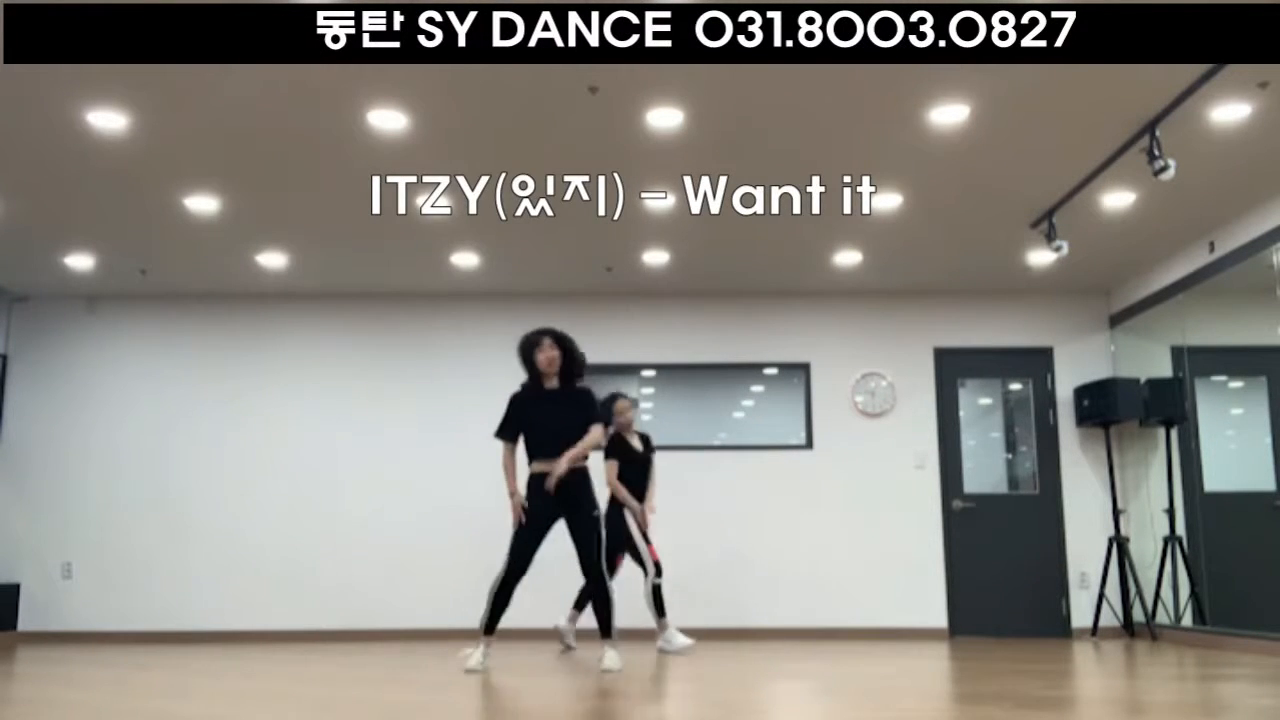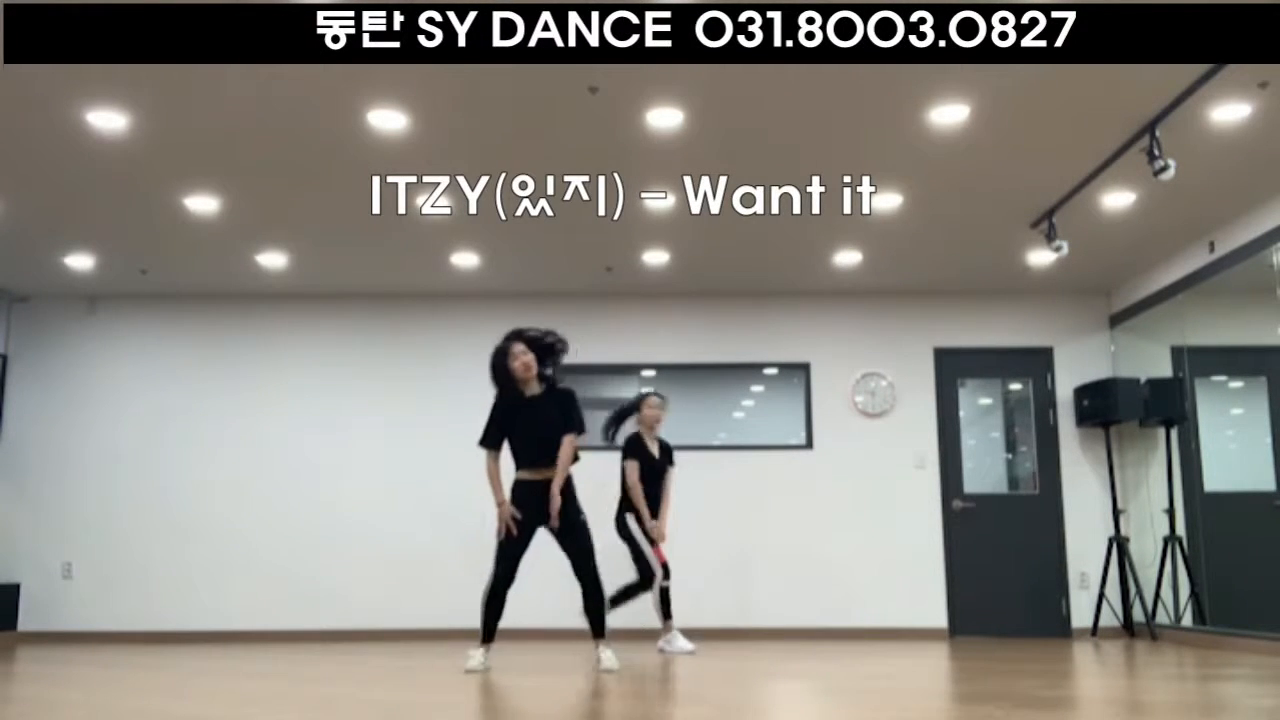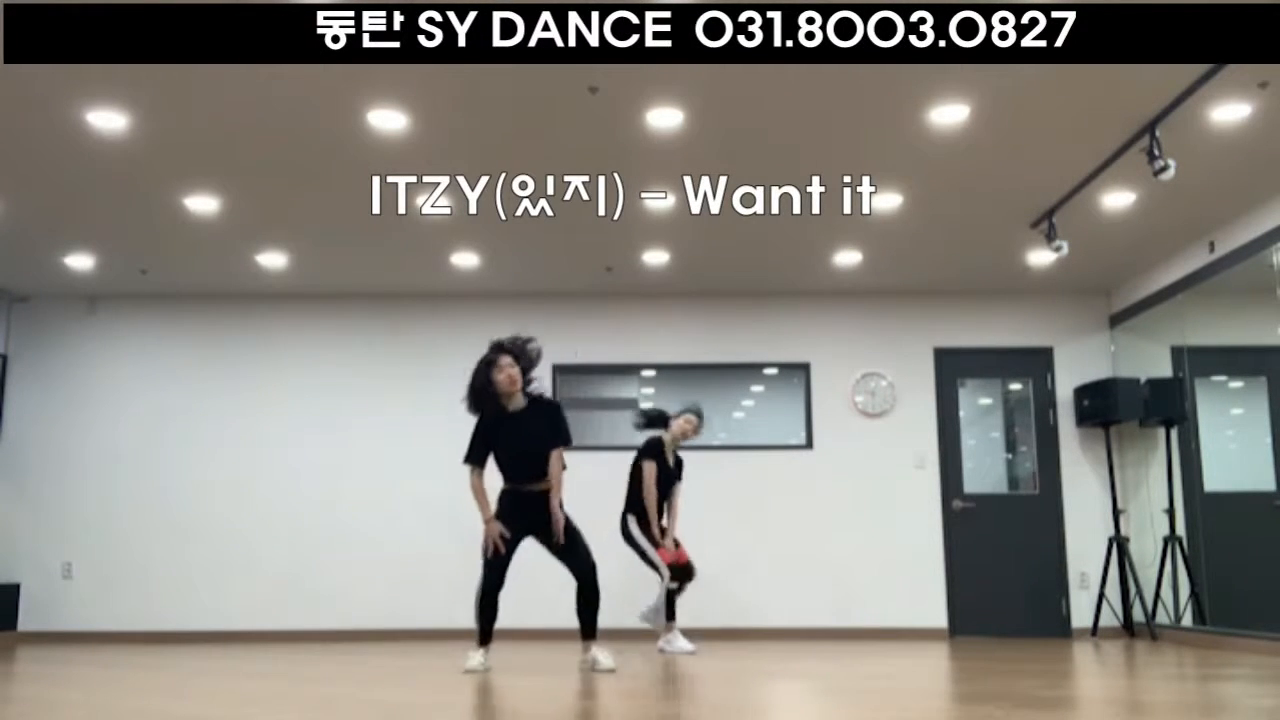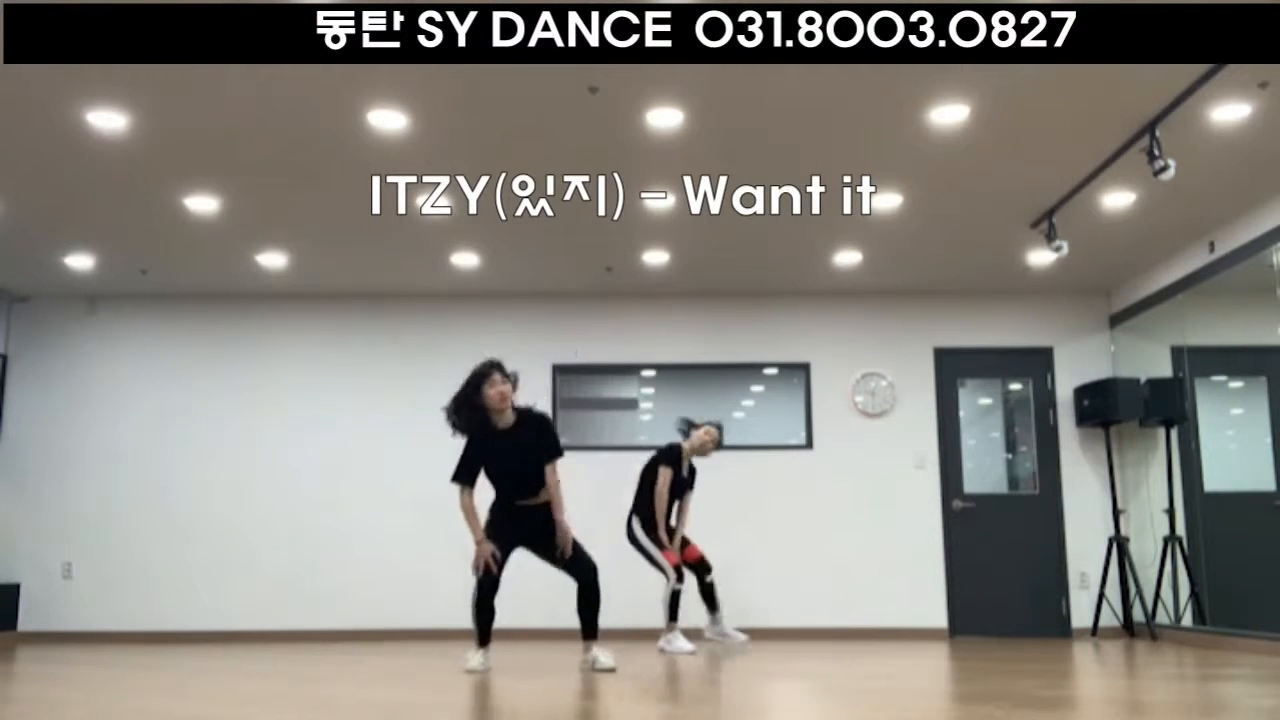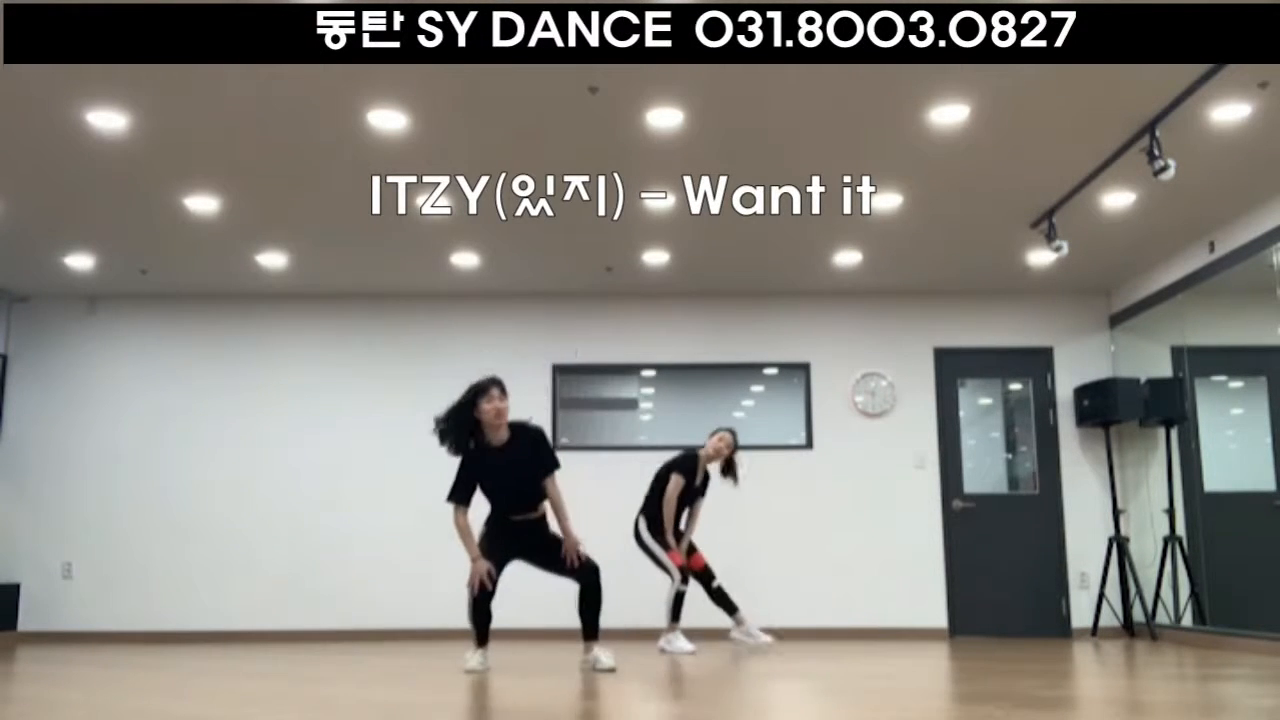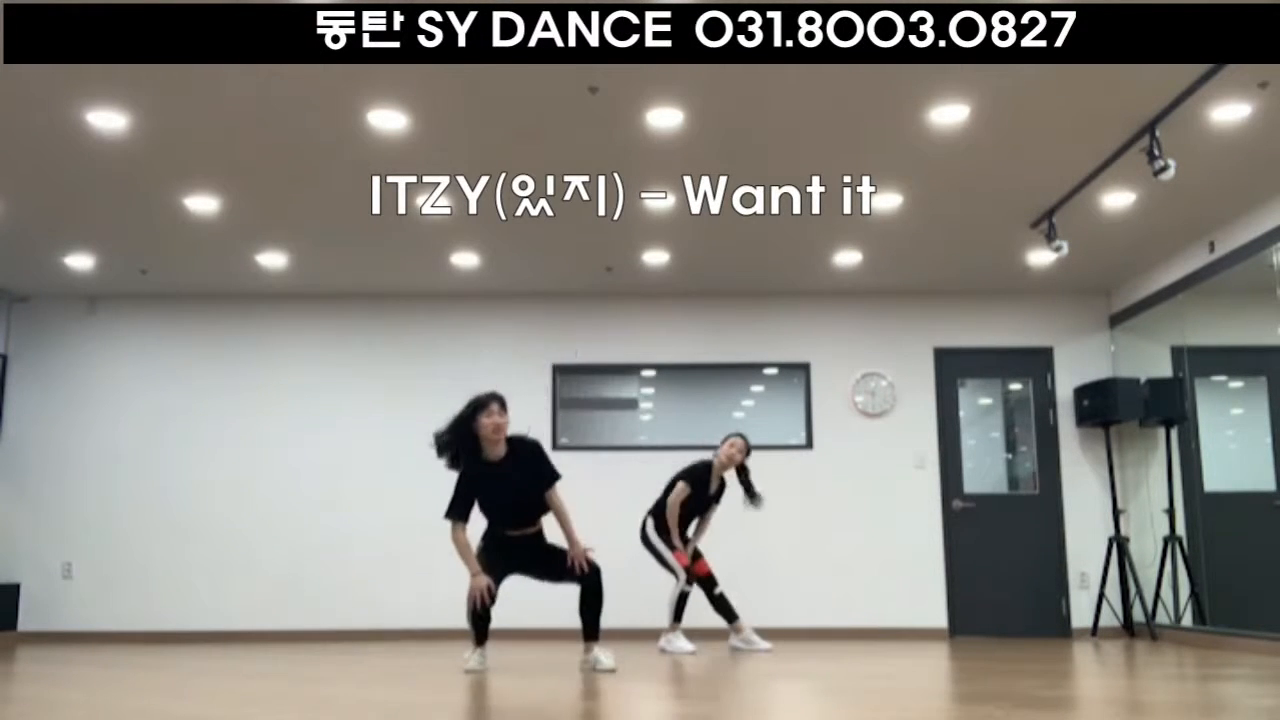
dt=0.1s
person 1, frame 1
left shoulder: (580, 396)
right shoulder: (521, 400)
left elbow: (597, 434)
right elbow: (508, 449)
left wrist: (567, 459)
right wrist: (513, 492)
left hip: (576, 486)
right hip: (537, 490)
left knee: (595, 568)
right knee: (514, 566)
left ankle: (608, 646)
right ankle: (483, 643)
person 1, frame 2
left shoulder: (563, 398)
right shoulder: (505, 406)
left elbow: (568, 445)
right elbow: (492, 457)
left wrist: (555, 492)
right wrist: (501, 503)
left hip: (561, 493)
right hip: (524, 495)
left knee: (587, 570)
right knee: (503, 572)
left ankle: (602, 646)
right ankle: (484, 648)
person 1, frame 3
left shoulder: (547, 410)
right shoulder: (490, 421)
left elbow: (555, 460)
right elbow: (475, 474)
left wrist: (556, 507)
right wrist: (488, 520)
left hip: (547, 504)
right hip: (512, 507)
left knee: (586, 570)
right knee: (492, 575)
left ankle: (590, 648)
right ankle: (482, 649)
person 1, frame 4
left shoulder: (537, 423)
right shoulder: (479, 439)
left elbow: (551, 474)
right elbow: (465, 494)
left wrist: (561, 521)
right wrist: (479, 540)
left hip: (542, 517)
right hip: (504, 519)
left knee: (587, 571)
right knee: (486, 580)
left ankle: (591, 648)
right ankle: (482, 650)
person 1, frame 5
left shoulder: (531, 437)
right shoulder: (474, 457)
left elbow: (549, 486)
right elbow: (460, 513)
left wrist: (568, 535)
right wrist: (476, 558)
left hip: (536, 530)
right hip: (500, 532)
left knee: (588, 572)
right knee: (481, 585)
left ankle: (591, 650)
right ankle: (481, 650)
person 1, frame 6
left shoulder: (528, 451)
right shoulder: (472, 472)
left elbow: (552, 497)
right elbow: (458, 530)
left wrist: (574, 541)
right wrist: (475, 573)
left hip: (534, 544)
right hip: (497, 546)
left knee: (590, 573)
right knee: (481, 593)
left ankle: (591, 650)
right ankle: (479, 649)
person 2, frame 1
left shoulder: (645, 440)
right shoulder: (615, 442)
left elbow: (648, 476)
right elbow: (612, 481)
left wrist: (648, 503)
right wrist: (637, 508)
left hip: (630, 515)
right hip: (622, 514)
left knee: (606, 573)
right knee: (652, 567)
left ankle: (569, 624)
right ankle: (665, 634)
person 2, frame 2
left shoulder: (666, 449)
right shoulder: (633, 443)
left elbow: (665, 488)
right elbow: (632, 485)
left wrist: (662, 523)
right wrist: (650, 525)
left hip: (646, 520)
right hip: (631, 517)
left knee: (647, 580)
right knee: (660, 572)
right ankle: (668, 636)
person 2, frame 3
left shoulder: (677, 461)
right shoulder: (653, 445)
left elbow: (673, 501)
right elbow: (648, 487)
left wrist: (669, 534)
right wrist: (655, 529)
left hip: (656, 525)
right hip: (635, 522)
left knee: (687, 571)
right knee: (670, 573)
left ankle: (655, 613)
right ankle: (669, 636)
person 2, frame 4
left shoulder: (691, 471)
right shoulder: (672, 452)
left elbow: (683, 509)
right elbow: (660, 492)
left wrist: (676, 540)
right wrist: (662, 534)
left hip: (661, 526)
right hip: (641, 525)
left knee: (702, 567)
right knee: (675, 573)
left ankle: (716, 625)
right ankle: (669, 635)
person 2, frame 5
left shoulder: (704, 477)
right shoulder: (687, 460)
left elbow: (694, 514)
right elbow: (669, 498)
left wrist: (683, 543)
right wrist: (669, 537)
left hip: (671, 529)
right hip: (648, 527)
left knee: (707, 576)
right knee: (680, 574)
left ankle: (742, 628)
right ankle: (670, 636)
person 2, frame 6
left shoulder: (720, 485)
right shoulder: (701, 470)
left elbow: (705, 520)
right elbow: (673, 502)
left wrist: (689, 547)
right wrist: (676, 541)
left hip: (675, 532)
right hip: (656, 527)
left knee: (709, 582)
right knee: (684, 575)
left ankle: (741, 634)
right ankle: (670, 636)
